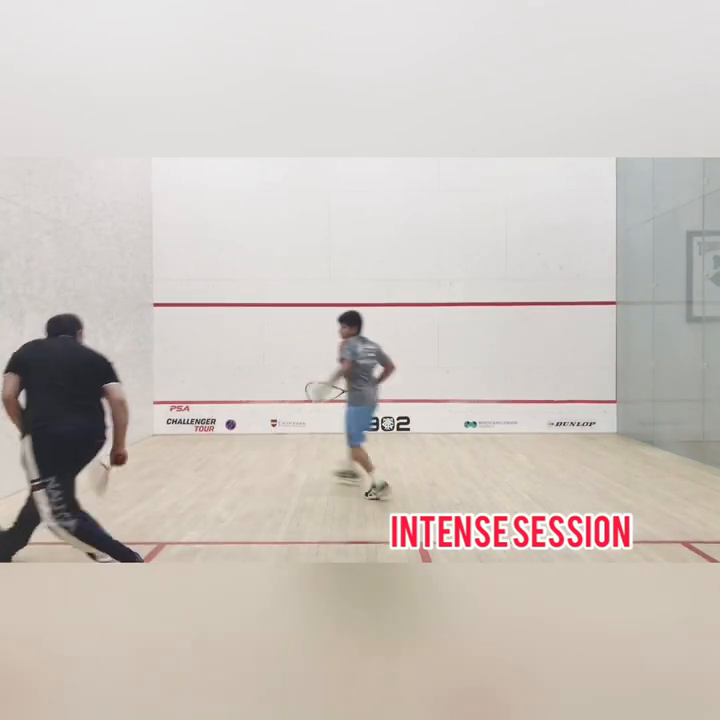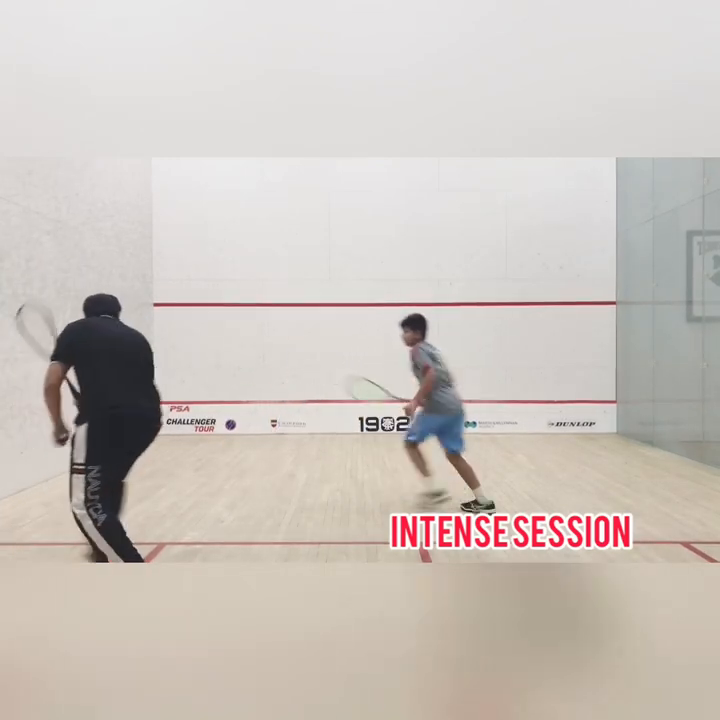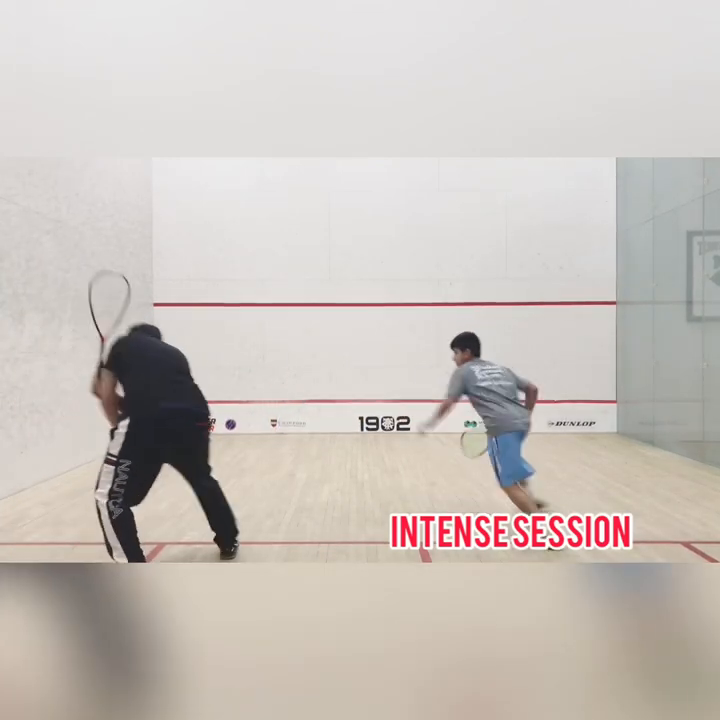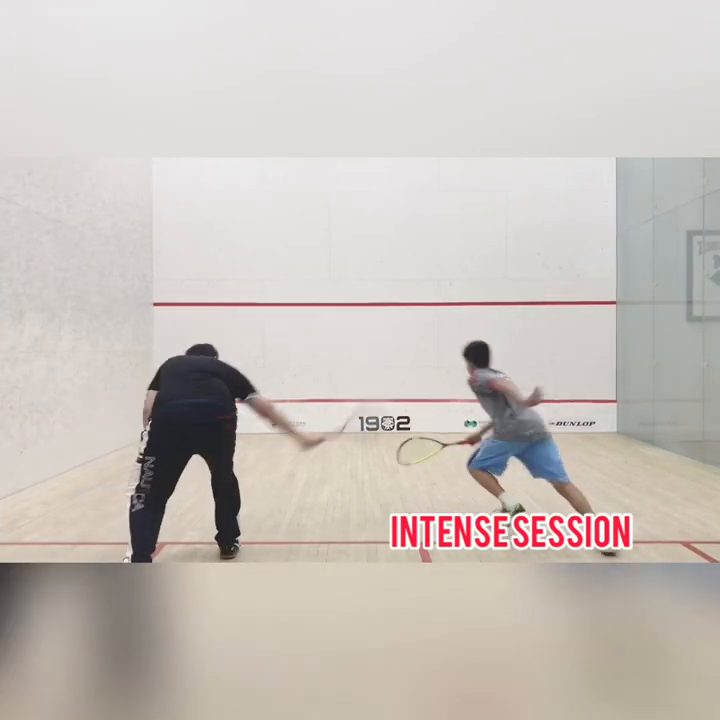
dt=0.3s
person 1, frame 1
left shoulder: (29, 351)
right shoulder: (95, 358)
right elbow: (119, 401)
left wrist: (28, 431)
right wrist: (118, 446)
left hip: (46, 433)
right hip: (91, 433)
left knee: (59, 515)
right knee: (52, 493)
left ankle: (126, 561)
person 1, frame 2
left shoulder: (76, 330)
right shoulder: (138, 339)
left elbow: (52, 384)
left wrist: (58, 424)
left hip: (103, 419)
right hip: (148, 418)
left knee: (88, 503)
right knee: (110, 482)
right ankle: (103, 550)
person 1, frame 3
left shoulder: (125, 345)
right shoulder: (176, 354)
left elbow: (106, 394)
left wrist: (118, 429)
left hip: (148, 419)
right hip: (194, 417)
left knee: (111, 499)
right knee: (203, 481)
right ankle: (228, 541)
person 1, frame 4
left shoulder: (170, 366)
right shoulder: (227, 370)
left elbow: (148, 408)
right elbow: (265, 407)
left wrist: (154, 440)
right wrist: (300, 436)
left hip: (167, 418)
right hip: (217, 417)
left knee: (148, 496)
right knee: (223, 478)
left ankle: (139, 563)
right ankle: (228, 542)
person 2, frame 1
left shoulder: (347, 344)
right shoulder: (373, 346)
left elbow: (344, 367)
right elbow: (390, 366)
left wrist: (330, 382)
left hip: (357, 400)
right hip: (370, 399)
left knee: (354, 443)
right knee: (355, 436)
left ankle: (378, 483)
right ankle: (351, 469)
person 2, frame 2
left shoulder: (417, 350)
right shoulder: (432, 351)
left elbow: (431, 375)
left wrist: (414, 402)
left hip: (436, 409)
right hip: (455, 407)
left knee: (411, 443)
right knee: (454, 455)
left ankle: (433, 489)
right ankle: (482, 500)
person 2, frame 3
left shoulder: (463, 372)
right shoulder: (502, 369)
left elbow: (448, 403)
right elbow: (533, 389)
left wrist: (431, 422)
right wrist: (525, 414)
left hip: (502, 427)
right hip: (517, 422)
left knee: (509, 484)
right knee: (510, 464)
right ankle: (531, 502)
person 2, frame 4
left shoulder: (476, 378)
right shoulder: (496, 375)
left elbow: (501, 384)
left wrist: (523, 400)
right wrist: (480, 433)
left hip: (511, 432)
right hip: (537, 430)
left knee: (476, 467)
right knee: (564, 484)
left ankle: (511, 505)
